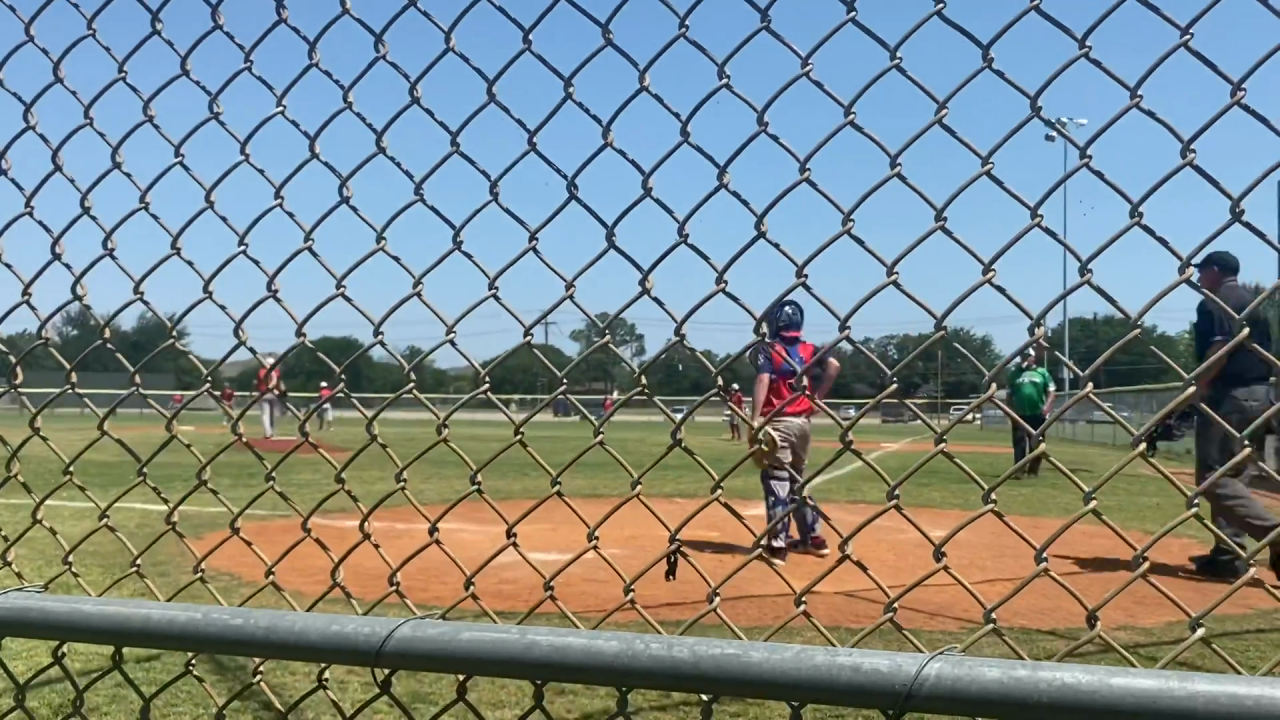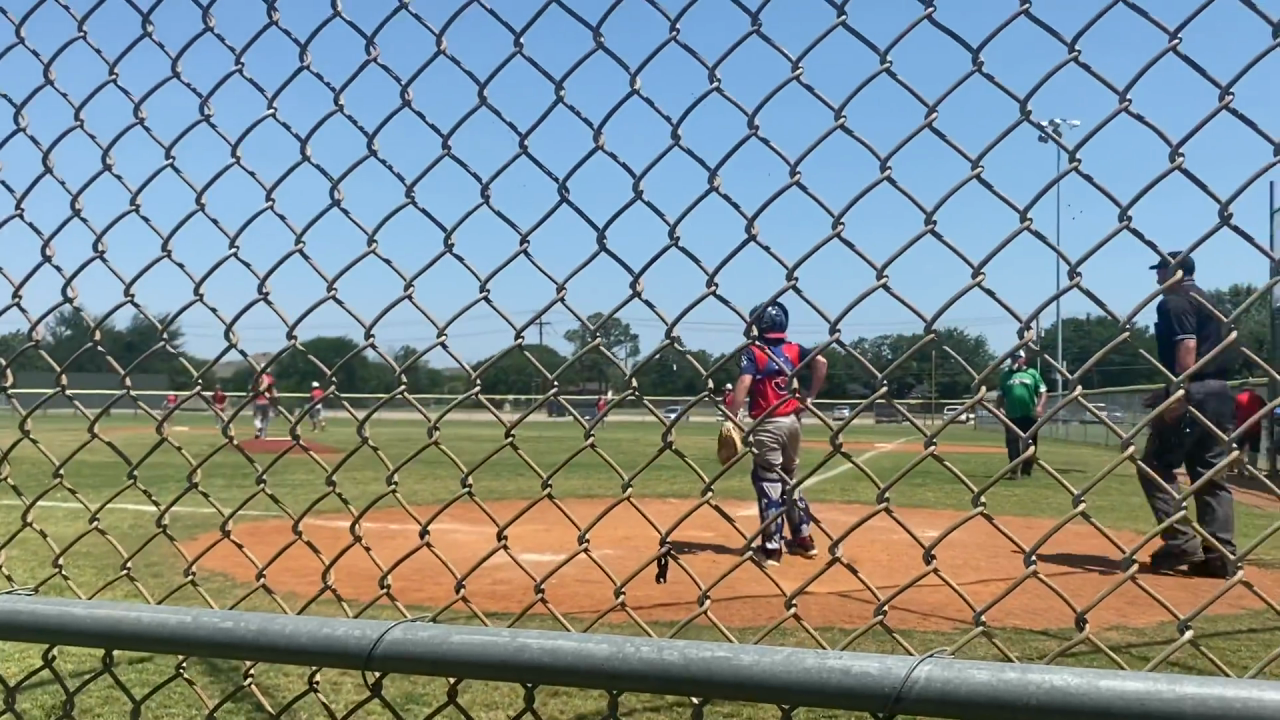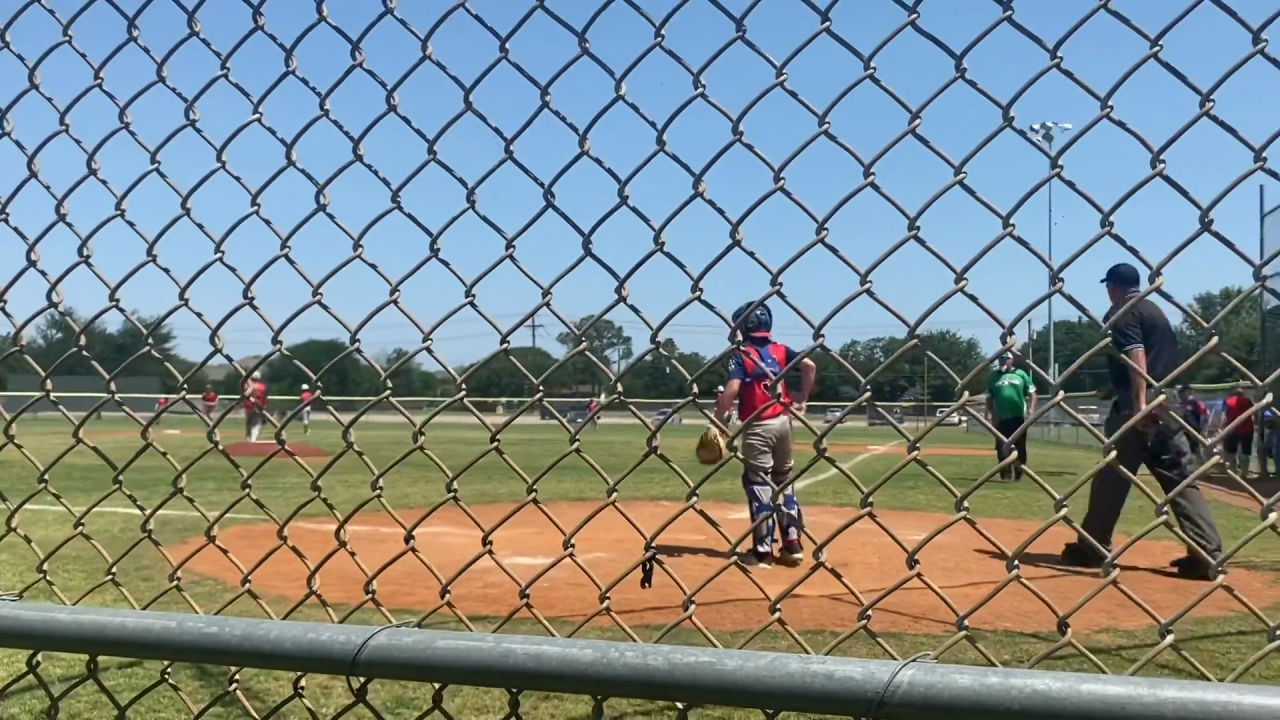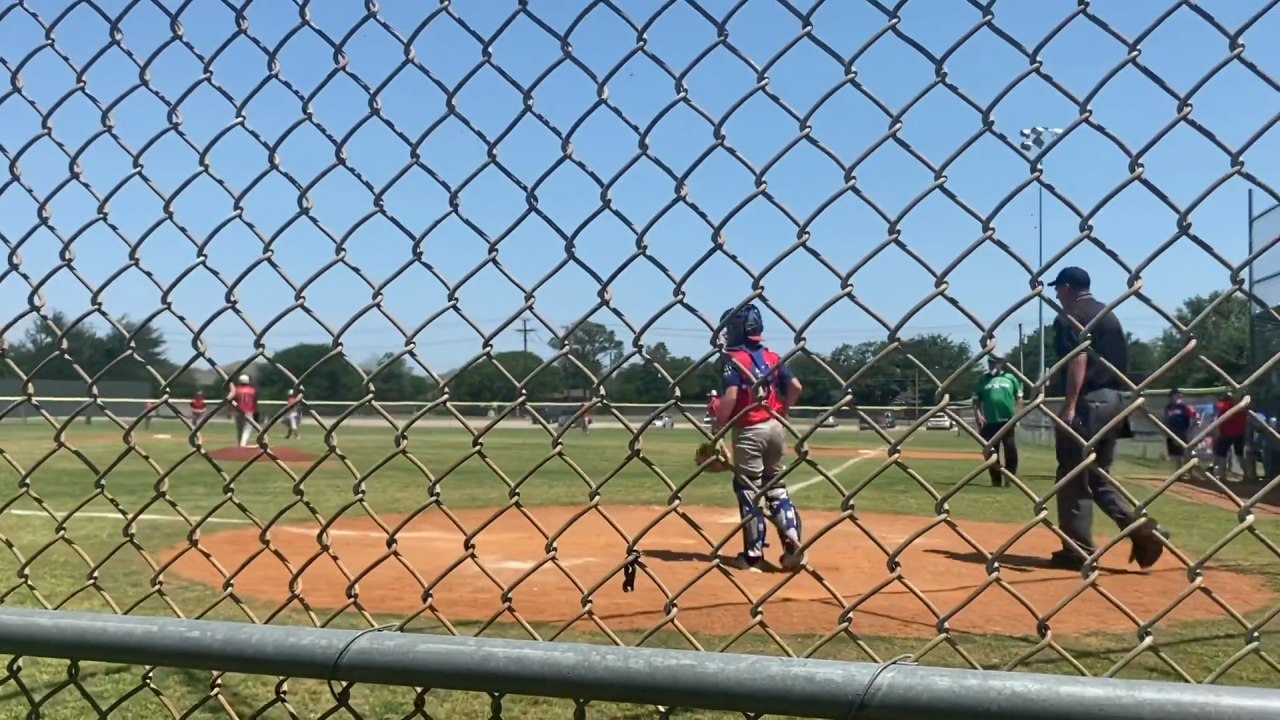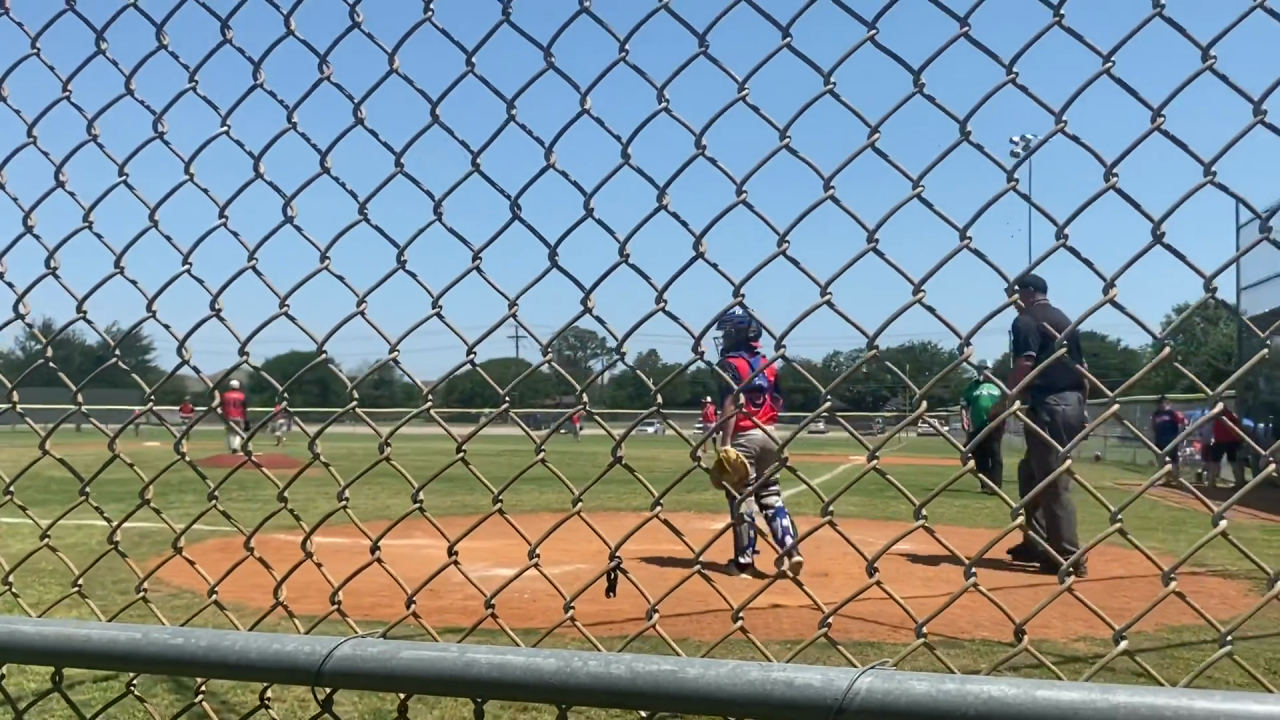
dt=0.2s
person 1, frame 1
left shoulder: (1214, 303)
right shoulder: (1251, 301)
left elbow: (1220, 350)
left wrist: (1196, 391)
left hip: (1229, 396)
left knee: (1214, 479)
right knee: (1233, 477)
right ankle: (1228, 555)
person 1, frame 2
left shoulder: (1173, 301)
right shoulder: (1208, 302)
left elbow: (1186, 347)
left wrist: (1175, 393)
right wrist: (1168, 390)
left hip: (1192, 394)
right hip: (1219, 393)
left knee: (1157, 468)
right knee: (1212, 475)
left ankle: (1179, 542)
right ankle: (1221, 554)
person 1, frame 3
left shoulder: (1120, 313)
right shoulder: (1156, 311)
left elbow: (1136, 355)
left wrist: (1139, 402)
left hip: (1135, 404)
left knee: (1111, 476)
right knee: (1179, 478)
left ankle: (1093, 547)
right ankle: (1207, 553)
person 1, frame 4
left shoulder: (1069, 316)
right shoulder: (1109, 315)
left elbow: (1078, 359)
right elbow: (1119, 362)
left wrist: (1069, 406)
left hip: (1087, 402)
right hip: (1114, 401)
left knee: (1075, 478)
right knee: (1097, 479)
left ankle: (1078, 551)
right ankle: (1143, 530)
person 1, frame 5
left shoulder: (1026, 320)
right shoulder: (1064, 320)
left elbow: (1024, 364)
right elbow: (1081, 366)
right wrist: (1082, 404)
left hip: (1047, 405)
right hip: (1072, 404)
left knee: (1052, 482)
right knee: (1032, 472)
left ankle: (1068, 555)
right ankle: (1034, 544)
person 2, frame 1
left shoulder: (767, 349)
right shoulder: (808, 350)
left elbow: (763, 381)
right elbow: (833, 365)
left wrist: (755, 420)
right wrist: (817, 396)
left hip: (779, 422)
right hip: (803, 421)
left knee: (777, 482)
right knee: (797, 479)
left ankle: (776, 546)
right ankle: (813, 539)
person 2, frame 2
left shoulder: (752, 351)
right shoulder: (794, 350)
left elbow: (744, 383)
right elbow: (821, 362)
left wrist: (731, 419)
right wrist: (810, 396)
left hip: (768, 424)
right hip: (792, 421)
left knee: (768, 484)
right knee: (789, 479)
left ankle: (771, 548)
right ankle: (802, 539)
person 2, frame 3
left shoulder: (740, 354)
right shoulder: (780, 350)
left elbow: (732, 389)
right elbow: (809, 365)
left wrist: (717, 421)
right wrist: (802, 399)
left hip: (758, 427)
right hip: (783, 422)
left knee: (759, 487)
right knee: (783, 483)
left ankle: (763, 551)
right ankle: (792, 544)
person 2, frame 4
left shoulder: (732, 357)
right shoulder: (772, 357)
left elbow: (730, 396)
right elbow: (795, 387)
left wrist: (716, 431)
right wrist: (781, 414)
left hip: (748, 431)
right hip: (775, 427)
left knee: (749, 492)
right knee: (776, 488)
left ankle: (753, 555)
right ankle: (792, 543)
person 2, frame 5
left shoulder: (730, 363)
right shoulder: (767, 365)
left elbow: (732, 403)
right elbow: (779, 401)
left wrist: (724, 442)
left hip: (743, 437)
right hip: (769, 435)
left knee: (741, 499)
right knee: (771, 494)
left ankle: (744, 561)
right ankle: (789, 550)
